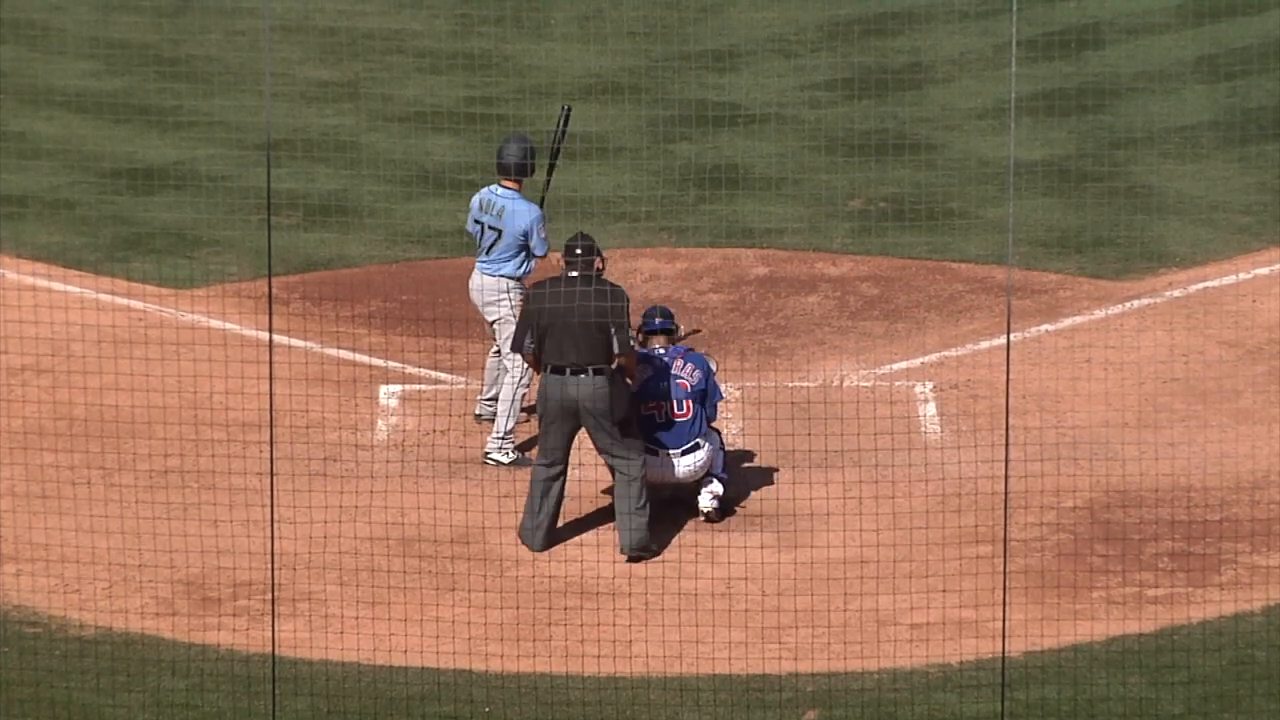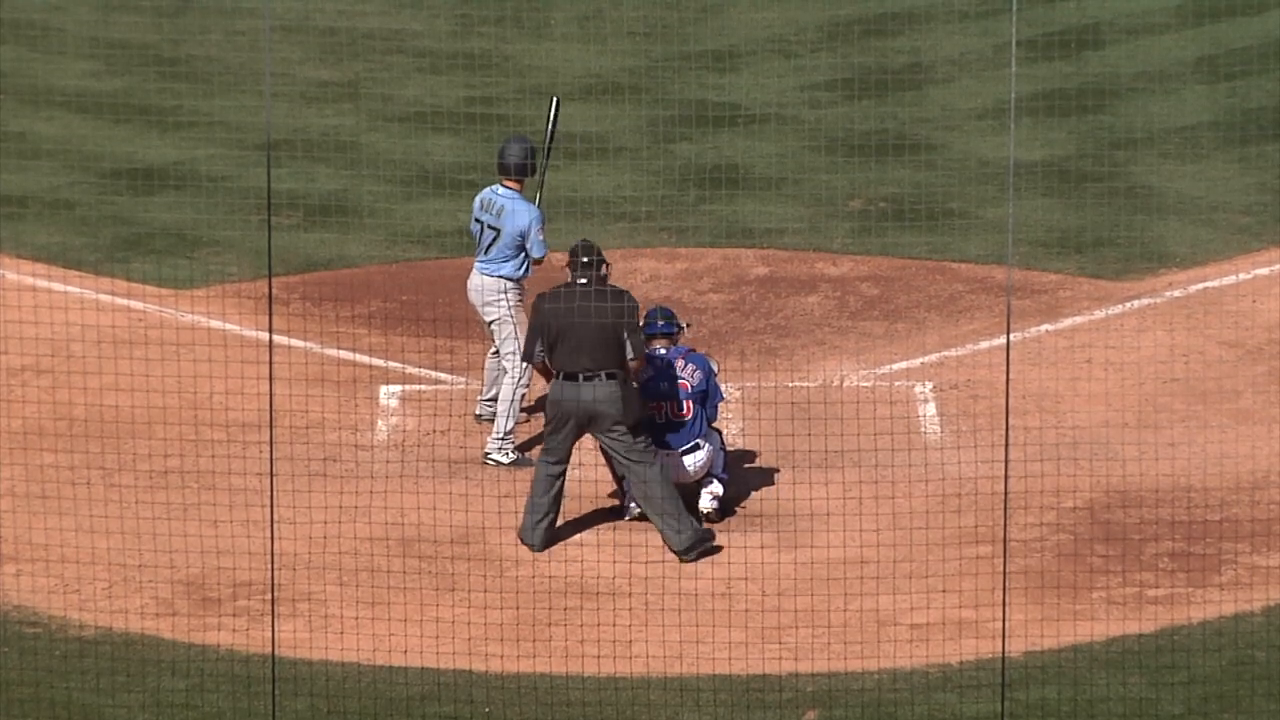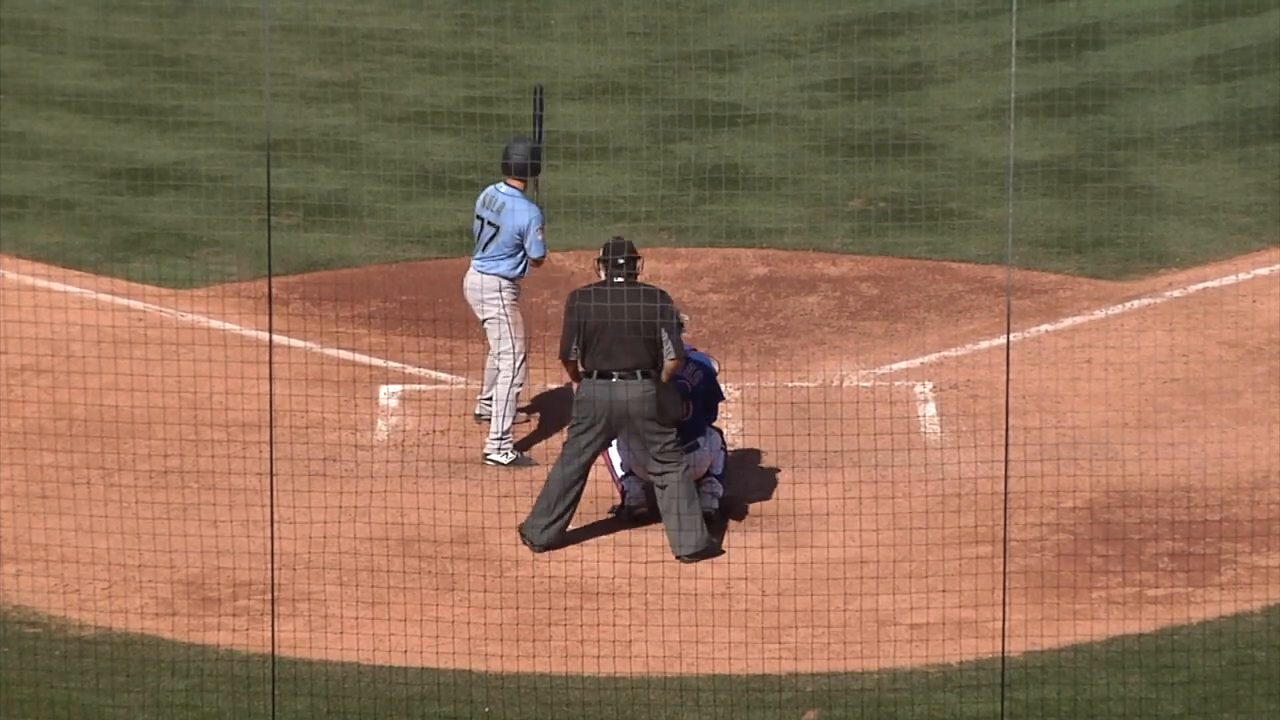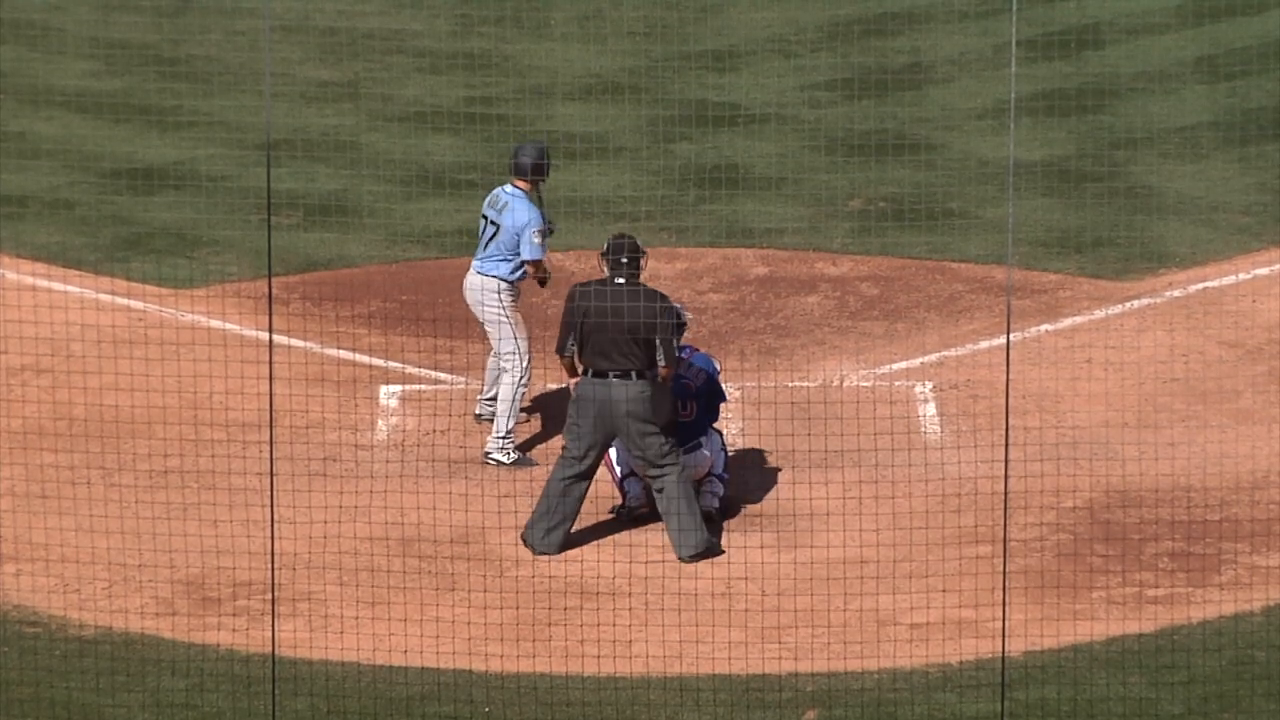
dt=0.3s
person 1, frame 1
left shoulder: (480, 198)
right shoulder: (529, 212)
right elbow: (540, 253)
right wrist: (538, 232)
left hip: (481, 280)
right hip: (504, 289)
left knee: (502, 347)
right knee: (518, 366)
left ankle: (488, 406)
right ankle: (499, 446)
person 1, frame 2
left shoulder: (483, 197)
right shoulder: (528, 213)
right elbow: (537, 259)
left hip: (479, 280)
right hip: (503, 290)
left knee: (501, 348)
right knee: (518, 365)
left ankle: (487, 407)
right ankle: (499, 447)
person 1, frame 3
left shoulder: (487, 194)
right shoulder: (529, 212)
right elbow: (537, 260)
left hip: (476, 278)
right hip: (498, 288)
left knee: (500, 349)
right knee: (511, 365)
left ankle: (488, 407)
right ankle: (498, 446)
person 1, frame 4
left shoulder: (496, 195)
right shoulder: (529, 213)
right elbow: (533, 266)
left wrist: (537, 235)
right wrist: (544, 274)
left hip: (476, 281)
right hip: (496, 290)
left knee: (503, 349)
right knee: (518, 365)
left ankle: (488, 406)
right ankle: (499, 446)
person 2, frame 1
left shoulder: (539, 292)
right shoulder: (612, 294)
left elbow: (526, 348)
right elbow: (623, 352)
right wrist: (630, 374)
left hip: (554, 386)
right hip: (599, 388)
left knee: (549, 461)
right knee: (628, 460)
left ankle: (536, 533)
right ankle: (635, 538)
person 2, frame 2
left shoulder: (545, 301)
right shoulder: (622, 299)
left elbow: (535, 357)
right elbow: (636, 359)
right wrist: (624, 381)
left hip: (565, 392)
right hip: (611, 392)
left knee: (551, 461)
right knee: (644, 466)
left ankle: (535, 533)
right ankle: (686, 539)
person 2, frame 3
left shoulder: (581, 299)
right shoulder: (658, 299)
left elbow: (569, 355)
right elbow: (674, 358)
left wrist: (579, 381)
right wrist: (658, 385)
left hip: (596, 392)
right hip: (643, 392)
left knee: (572, 463)
right knee: (669, 468)
left ankle: (540, 533)
right ankle: (692, 543)
person 2, frame 4
left shoulder: (580, 295)
right shoulder: (657, 302)
left elbow: (565, 350)
right elbow: (666, 364)
left wrist: (573, 376)
right wrist: (659, 388)
left hip: (592, 391)
right hip: (639, 393)
left knee: (572, 466)
right knee: (665, 468)
left ankle: (543, 537)
right ankle: (692, 543)
person 3, frame 1
right shoulder: (699, 362)
right elbow: (710, 415)
left hip: (646, 466)
right hip: (694, 464)
right knee: (712, 437)
right ankle: (710, 498)
person 3, frame 2
right shoulder: (699, 363)
right elbow: (711, 416)
right hip: (695, 464)
right knee: (713, 437)
left ankle: (634, 500)
right ankle: (711, 499)
person 3, frame 3
right shoulder: (701, 362)
right elbow: (710, 415)
left hip: (645, 464)
right hip: (695, 463)
left knee: (613, 437)
right knee: (714, 436)
left ankle: (634, 499)
right ankle: (709, 500)
person 3, frame 4
right shoulder: (703, 362)
right elbow: (712, 416)
right hip: (696, 463)
right knee: (714, 438)
left ankle: (635, 498)
right ankle: (710, 499)
